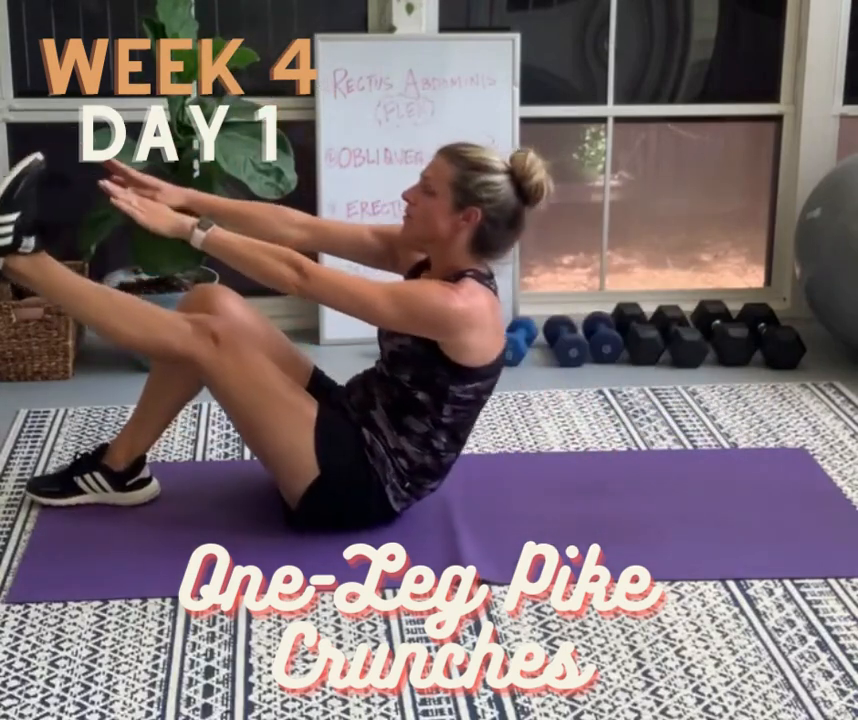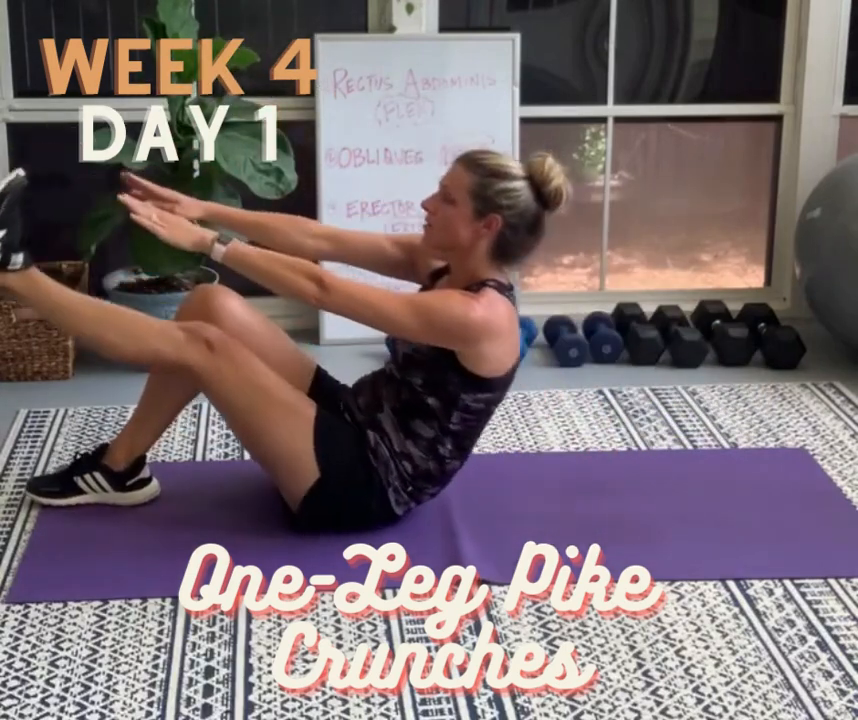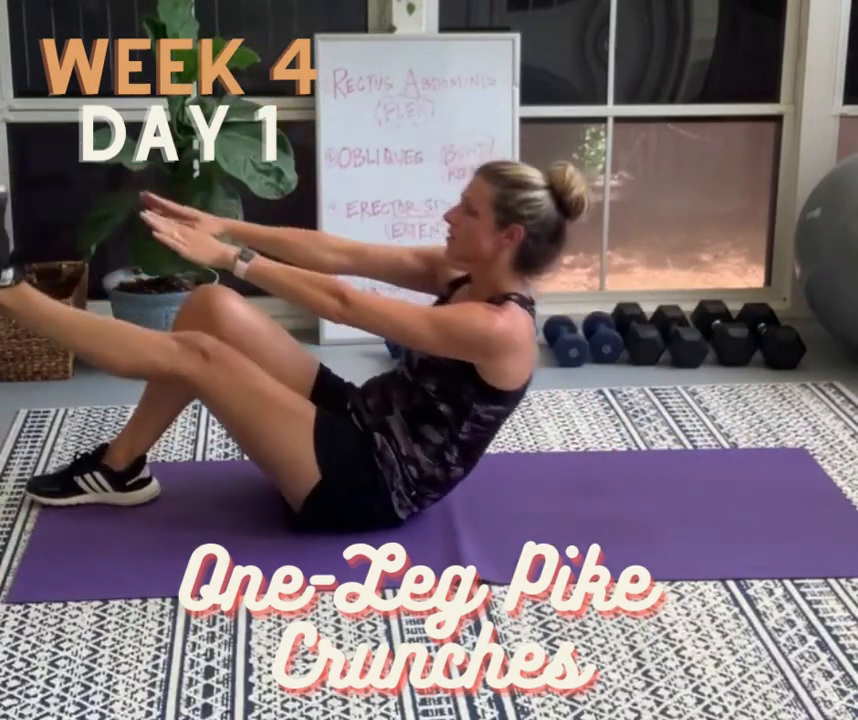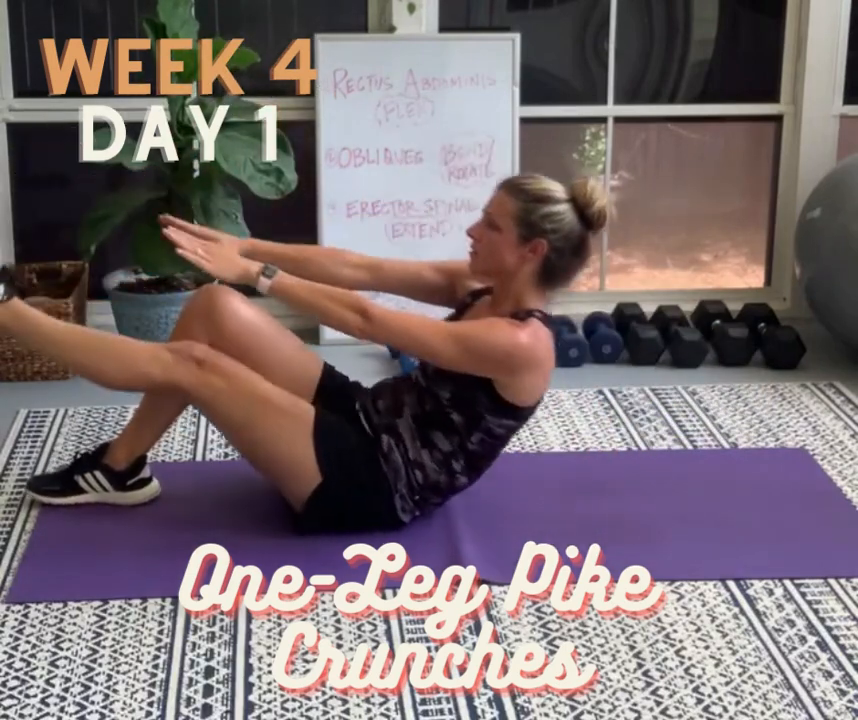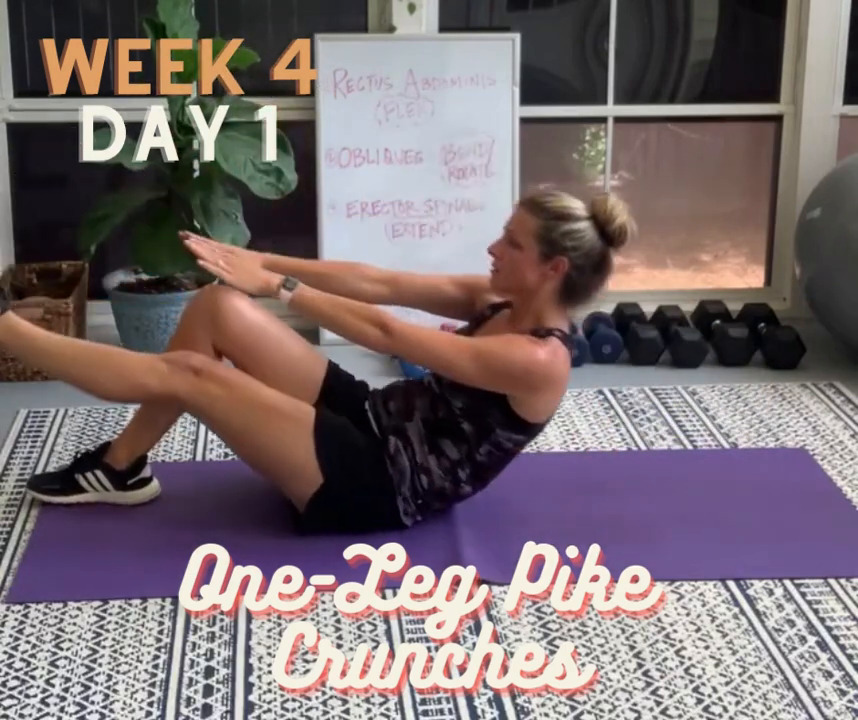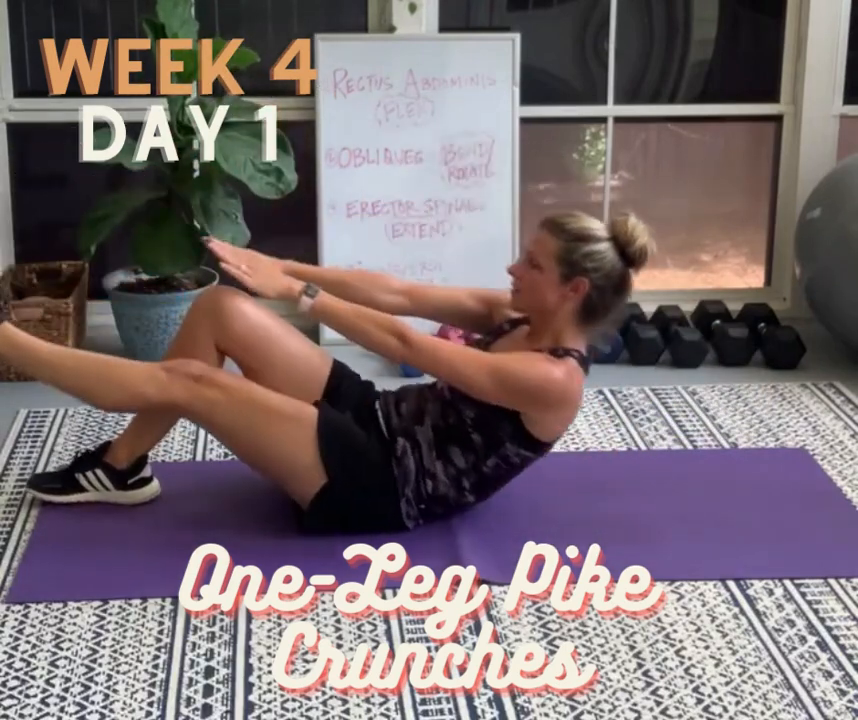
dt=0.1s
person 1, frame 1
left shoulder: (459, 306)
right shoulder: (428, 254)
left elbow: (302, 277)
right elbow: (304, 230)
left wrist: (188, 228)
right wrist: (184, 197)
left hip: (363, 483)
right hip: (352, 428)
left knee: (204, 337)
right knee: (209, 302)
right ankle: (119, 468)
person 1, frame 2
left shoulder: (480, 316)
right shoulder: (446, 264)
left elbow: (324, 291)
right elbow: (320, 240)
left wrist: (210, 244)
right wrist: (202, 210)
left hip: (365, 485)
right hip: (352, 425)
left knee: (197, 345)
right knee: (208, 304)
right ankle: (121, 470)
person 1, frame 3
left shoulder: (499, 329)
right shoulder: (465, 274)
left elbow: (344, 304)
right elbow: (341, 255)
left wrist: (233, 258)
right wrist: (225, 228)
left hip: (368, 487)
right hip: (359, 426)
left knee: (192, 355)
right knee: (210, 305)
right ankle: (120, 469)
person 1, frame 4
left shoulder: (522, 345)
right shoulder: (484, 288)
left elbow: (365, 321)
right elbow: (359, 268)
left wrist: (255, 274)
right wrist: (240, 246)
left hip: (368, 485)
right hip: (361, 420)
left knee: (187, 364)
right knee: (212, 306)
right ankle: (121, 469)
person 1, frame 5
left shoulder: (538, 362)
right shoulder: (502, 302)
left elbow: (386, 335)
right elbow: (380, 283)
left wrist: (278, 286)
right wrist: (263, 262)
left hip: (374, 486)
right hip: (369, 420)
left knee: (185, 374)
right knee: (216, 305)
right ankle: (121, 468)
person 1, frame 6
left shoulder: (554, 382)
right shoulder: (519, 318)
left elbow: (403, 345)
right elbow: (399, 293)
left wrist: (296, 293)
right wrist: (288, 268)
left hip: (373, 482)
right hip: (371, 419)
left knee: (184, 379)
right knee: (220, 306)
right ankle: (121, 468)
